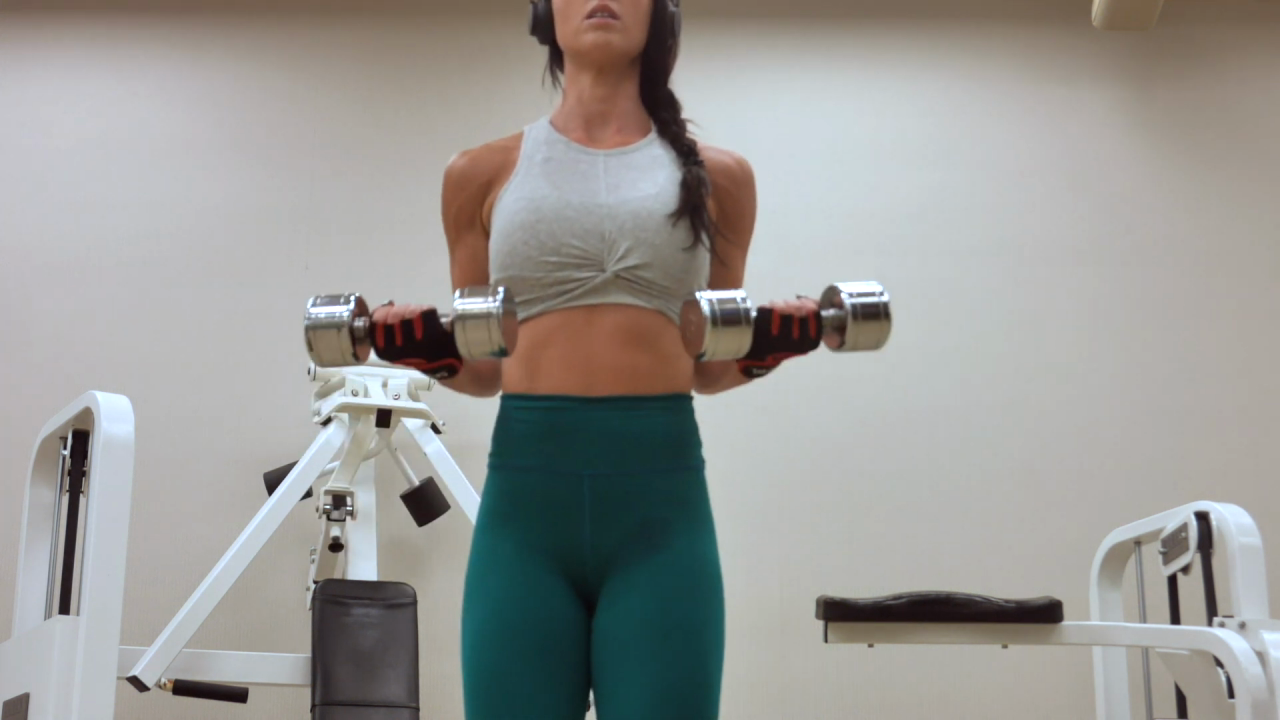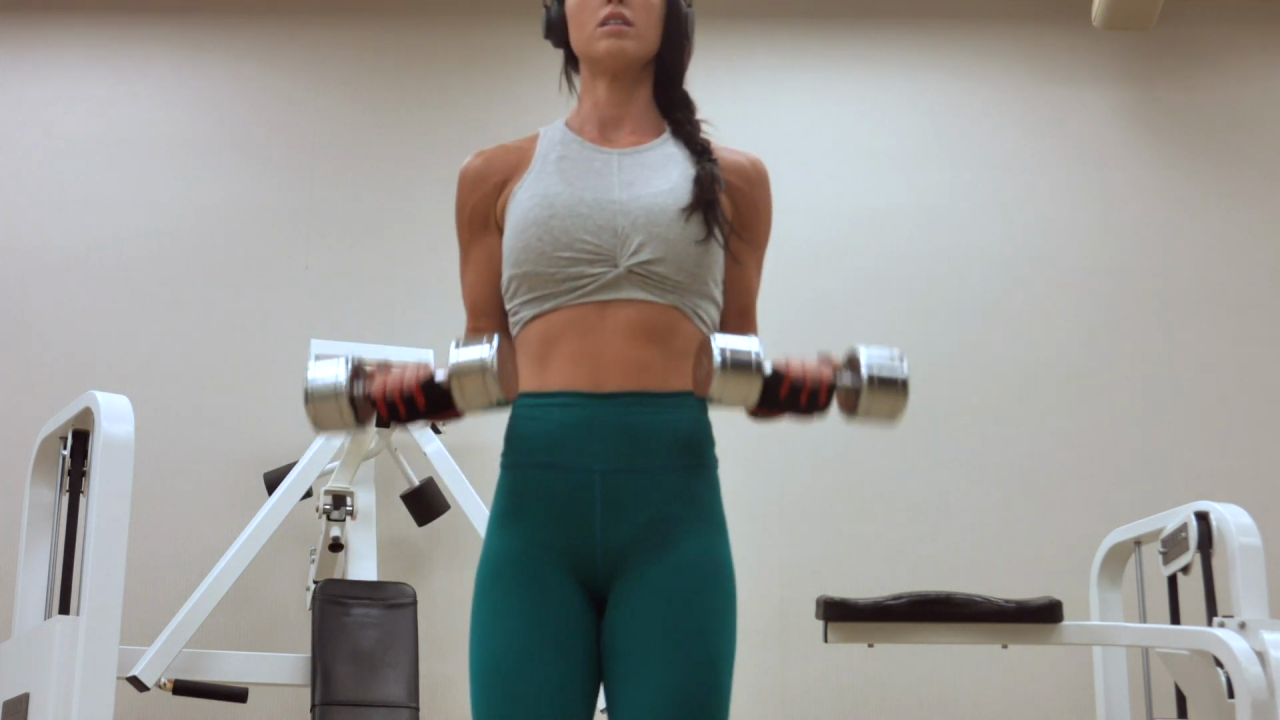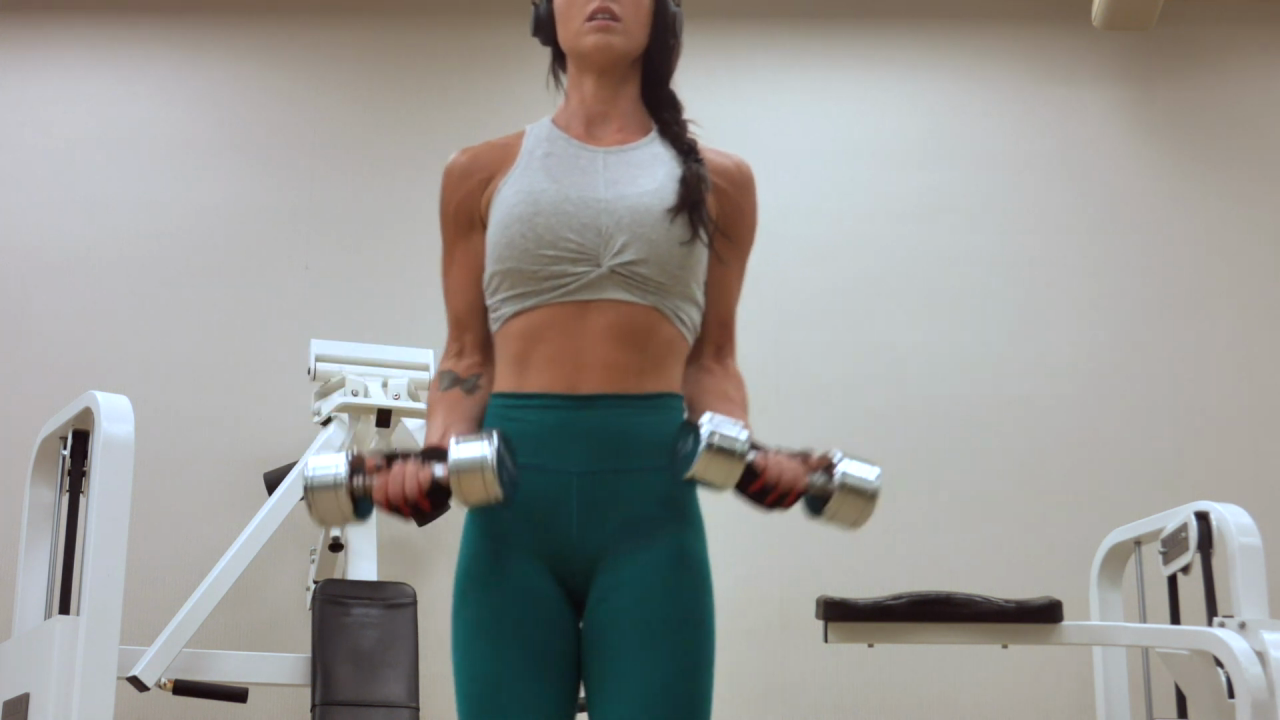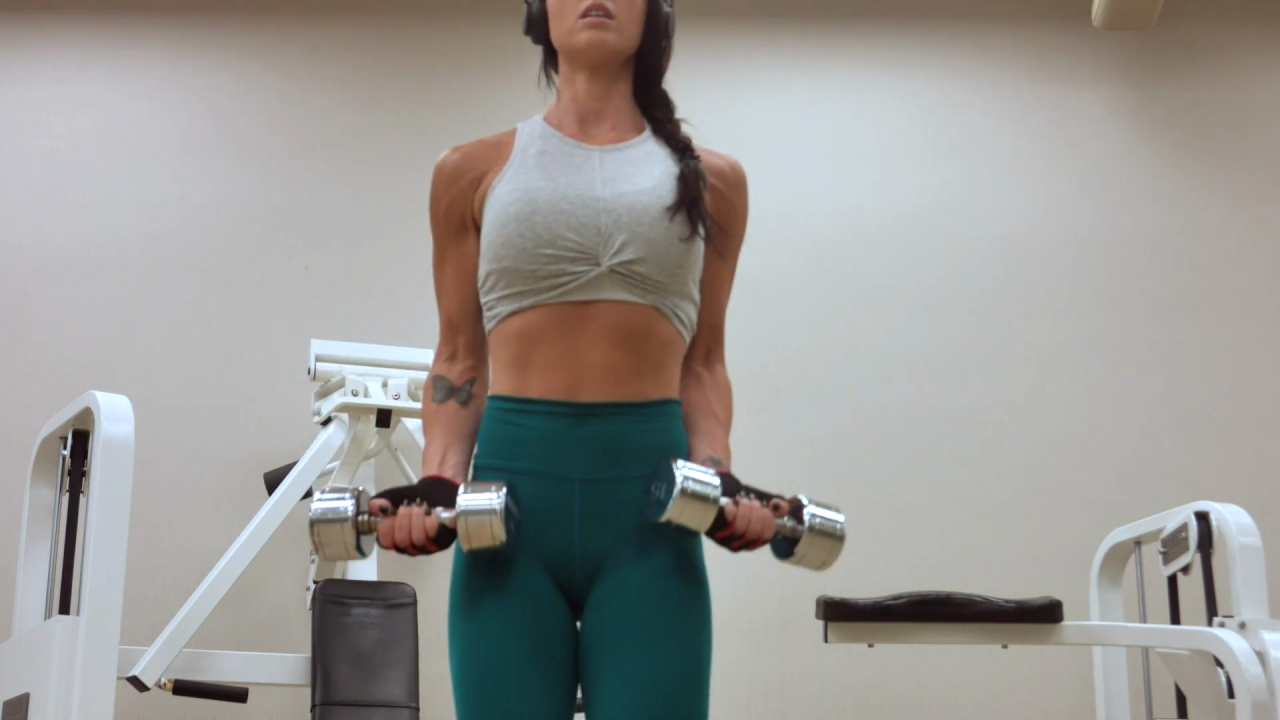
dt=0.3s
person 1, frame 1
left shoulder: (716, 177)
right shoulder: (481, 174)
right elbow: (481, 361)
left wrist: (761, 350)
right wrist: (434, 353)
left hip: (661, 498)
right hip: (524, 495)
person 1, frame 2
left shoulder: (731, 177)
right shoulder: (496, 175)
left wrist: (773, 385)
right wrist: (438, 387)
left hip: (673, 497)
right hip: (537, 493)
person 1, frame 3
left shoulder: (718, 180)
right shoulder: (481, 172)
left elbow: (711, 358)
right elbow: (468, 353)
right wrist: (439, 456)
left hip: (652, 494)
right hip: (516, 492)
person 1, frame 4
left shoulder: (711, 179)
right shoulder: (472, 171)
left elbow: (702, 362)
right elbow: (460, 356)
left wrist: (719, 481)
right wrist: (437, 483)
left hip: (647, 500)
right hip: (512, 491)
